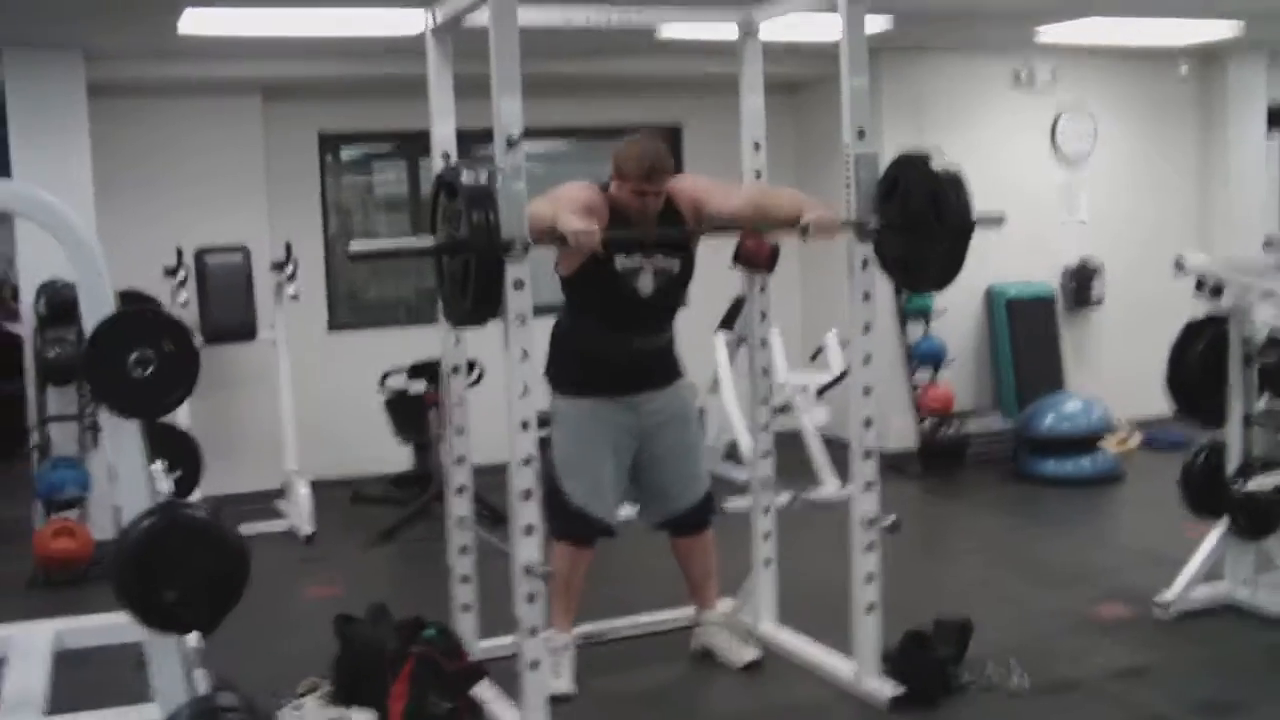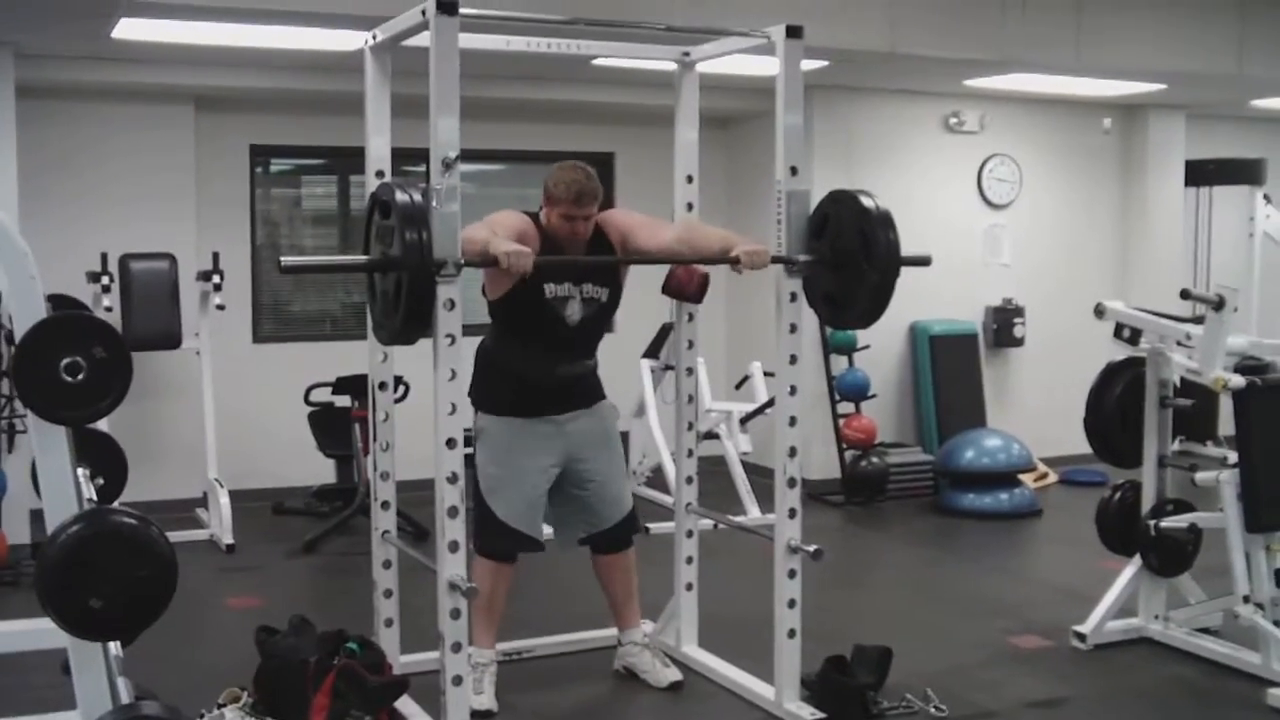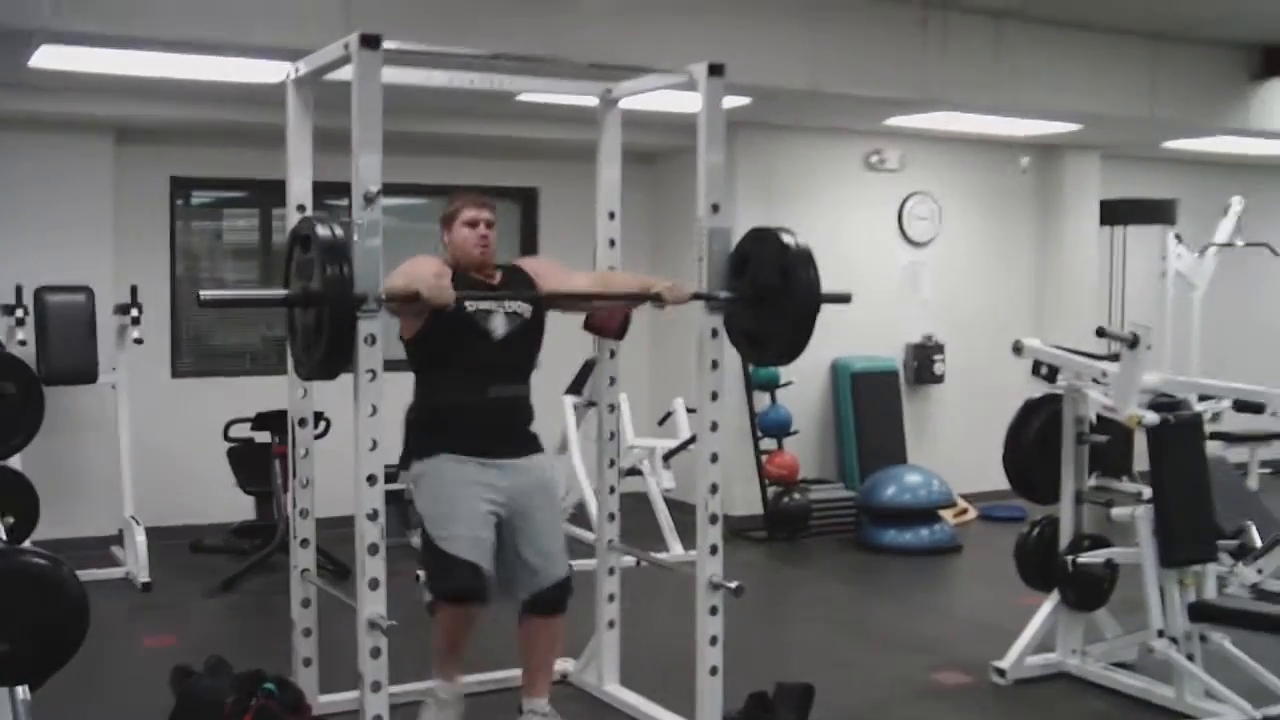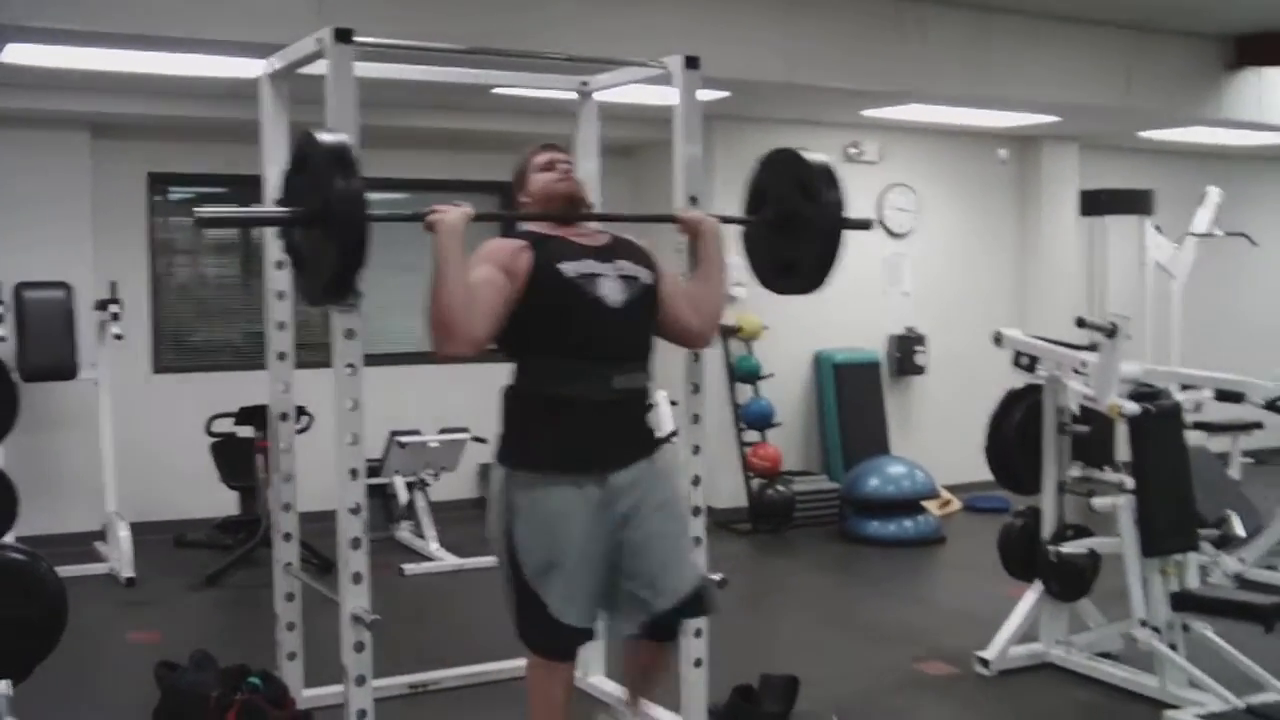
dt=1s
person 1, frame 1
left shoulder: (688, 199)
right shoulder: (588, 202)
left elbow: (749, 201)
right elbow: (538, 214)
left wrist: (807, 211)
right wrist: (564, 222)
left hip: (661, 383)
right hip: (588, 392)
left knee: (692, 508)
right knee: (578, 519)
left ankle: (710, 624)
right ankle: (558, 644)
person 1, frame 2
left shoulder: (617, 230)
right shoulder: (519, 230)
left elbow: (678, 236)
right elbow: (473, 236)
left wrist: (736, 245)
right wrist: (498, 246)
left hip: (585, 406)
right hip: (512, 413)
left knee: (615, 525)
right knee: (500, 535)
left ankle: (633, 644)
right ankle: (480, 662)
person 1, frame 3
left shoulder: (530, 275)
right shoulder: (431, 272)
left elbow: (595, 286)
right elbow: (392, 291)
left wrist: (653, 286)
right wrist: (417, 290)
left hip: (521, 454)
right hip: (448, 456)
left knee: (549, 584)
right knee: (462, 578)
person 1, frame 4
left shoulder: (633, 255)
right shoulder: (512, 255)
left elbow: (698, 326)
right elbow: (456, 338)
left wrist: (708, 238)
right wrist: (450, 238)
left hip: (633, 459)
right hip: (548, 465)
left knee: (669, 605)
right knee: (557, 626)
